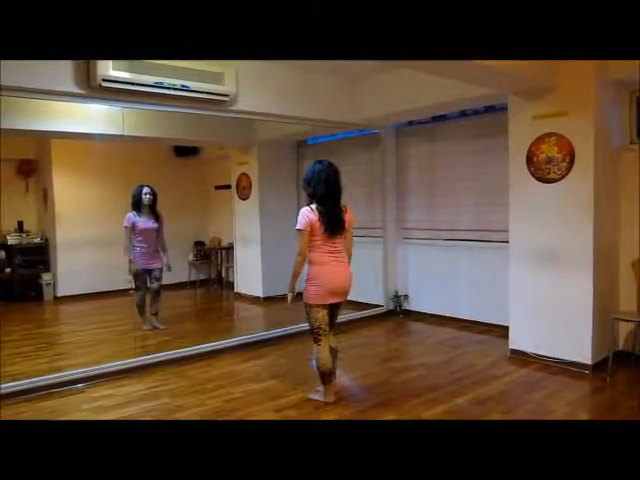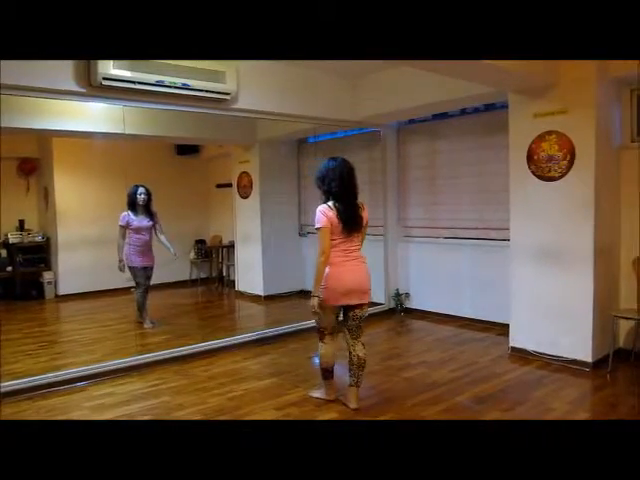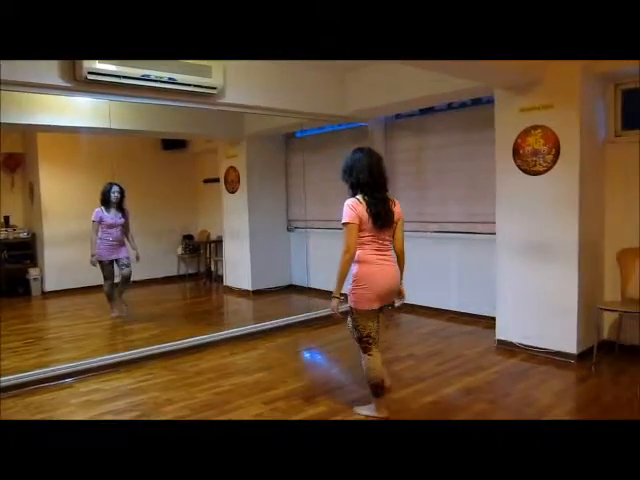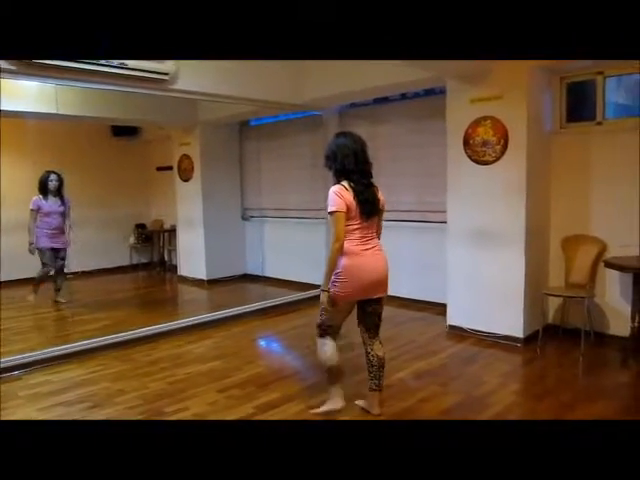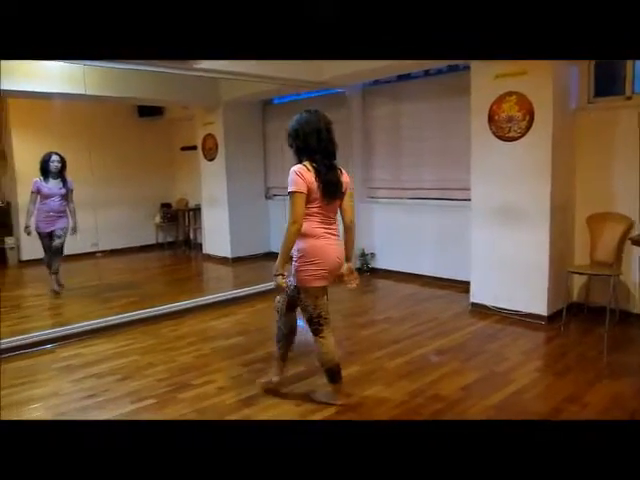
dt=1s
person 1, frame 1
left shoulder: (307, 213)
right shoulder: (346, 212)
left elbow: (301, 255)
right elbow: (348, 250)
left wrist: (291, 287)
left hip: (319, 280)
right hip: (342, 277)
left knee: (320, 338)
right knee: (328, 333)
left ankle: (328, 392)
right ankle: (330, 385)
person 1, frame 2
left shoulder: (325, 211)
right shoulder: (361, 210)
left elbow: (324, 254)
left wrist: (315, 292)
left hip: (335, 280)
right hip: (360, 278)
left knee: (326, 336)
right knee: (356, 339)
left ankle: (328, 389)
right ankle: (353, 396)
person 1, frame 3
left shoulder: (353, 205)
right shoulder: (393, 204)
left elbow: (349, 251)
right elbow: (399, 248)
left wrist: (336, 293)
right wrist: (399, 281)
left hip: (367, 279)
right hip: (389, 276)
left knee: (368, 344)
right knee: (363, 332)
left ankle: (378, 406)
right ankle: (383, 377)
person 1, frame 4
left shoulder: (338, 192)
right shoulder: (375, 191)
left elbow: (338, 242)
left wrist: (325, 286)
left hip: (352, 270)
right hip: (378, 266)
left knee: (325, 332)
right knee: (372, 336)
left ankle: (336, 395)
right ankle: (374, 400)
person 1, frame 5
left shoulder: (300, 172)
right shoulder: (340, 174)
left elbow: (295, 224)
right elbow: (349, 223)
left wrist: (279, 268)
right wrist: (348, 261)
left hip: (311, 255)
right hip: (333, 253)
left knee: (319, 327)
right knee: (285, 306)
left ankle: (336, 391)
right ankle: (277, 372)
person 2, frame 1
left shoulder: (157, 216)
right shoulder: (131, 217)
left elbow: (161, 239)
right elbow: (128, 241)
left wrist: (166, 257)
right wrist: (131, 261)
left hip: (155, 257)
right hip: (139, 258)
left knee: (156, 288)
right knee: (141, 291)
left ankle: (154, 319)
right ankle: (144, 321)
person 2, frame 2
left shoulder: (152, 215)
right shoulder: (126, 216)
left elbow: (160, 234)
right elbow: (121, 239)
left wrist: (171, 248)
right wrist: (120, 259)
left hip: (148, 256)
right hip: (134, 256)
left knee: (145, 287)
right knee: (141, 286)
left ankle: (141, 315)
right ankle: (144, 317)
person 2, frame 3
left shoulder: (124, 212)
right shoulder: (99, 212)
left elbow: (127, 232)
right elbow: (94, 234)
left wrist: (135, 249)
right wrist: (93, 253)
left hip: (120, 248)
right hip: (104, 249)
left knee: (127, 273)
right knee: (109, 280)
left ankle: (119, 296)
right ankle: (113, 308)
person 2, frame 4
left shoulder: (64, 200)
right shoulder: (37, 200)
left elbow: (67, 219)
right elbow: (32, 222)
left wrist: (67, 235)
right wrist: (31, 241)
left hip: (59, 237)
right hip: (43, 237)
left knee: (60, 267)
right knee: (48, 266)
left ankle: (57, 294)
right ankle: (34, 290)
person 2, frame 5
left shoulder: (66, 182)
right shoulder: (38, 182)
left elbow: (70, 203)
right elbow: (32, 205)
left wrist: (74, 221)
right wrist: (27, 223)
left hip: (61, 219)
right hip: (43, 221)
left knee: (57, 246)
right knee: (48, 252)
left ankle: (54, 280)
right ankle: (55, 278)
